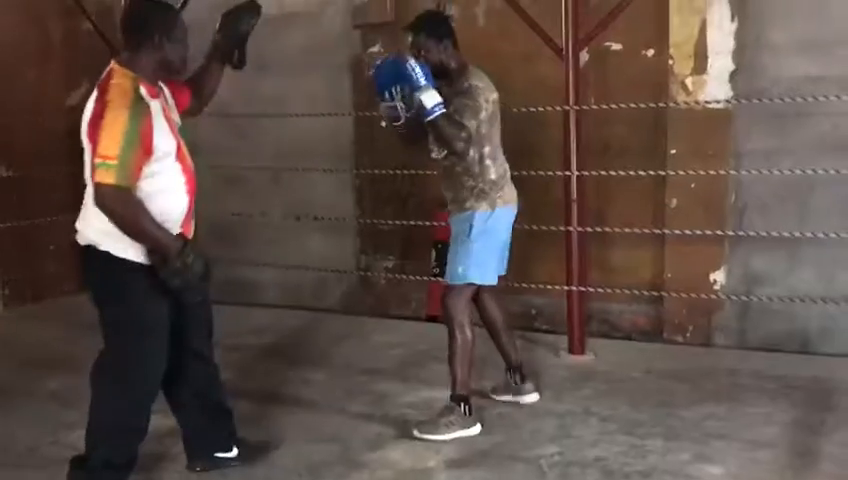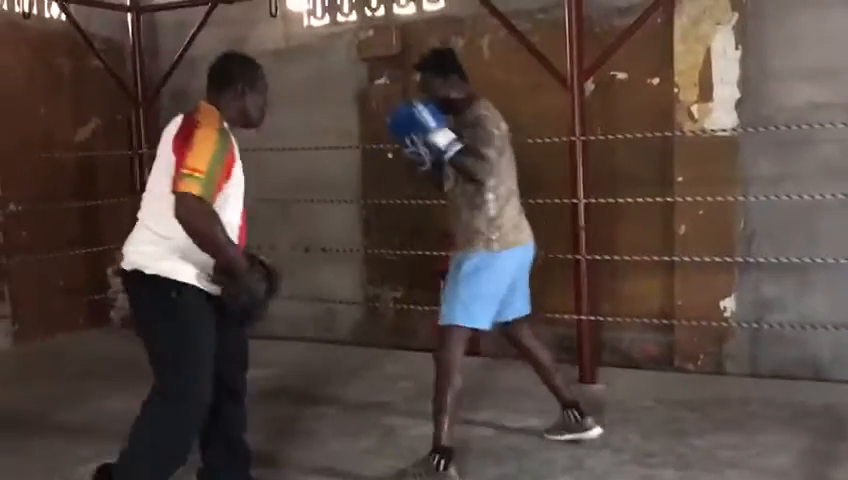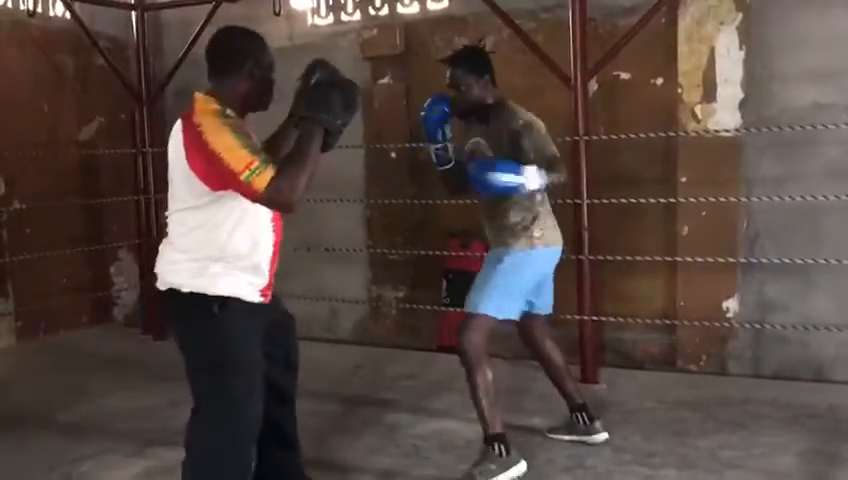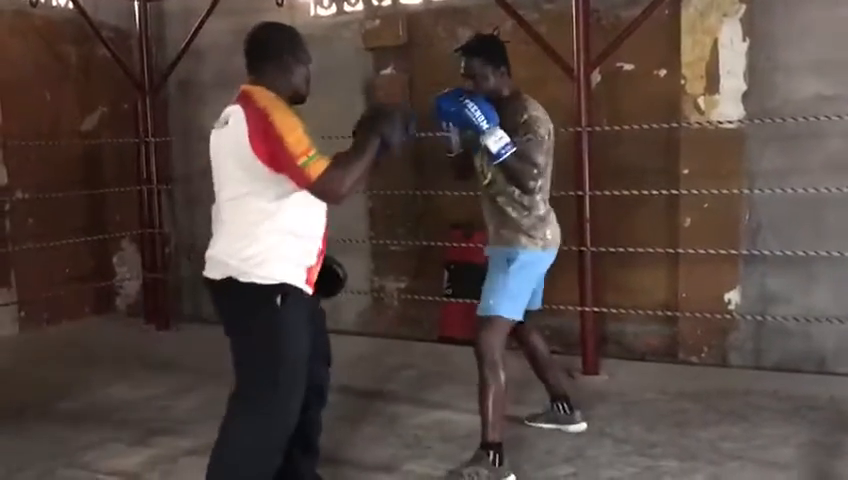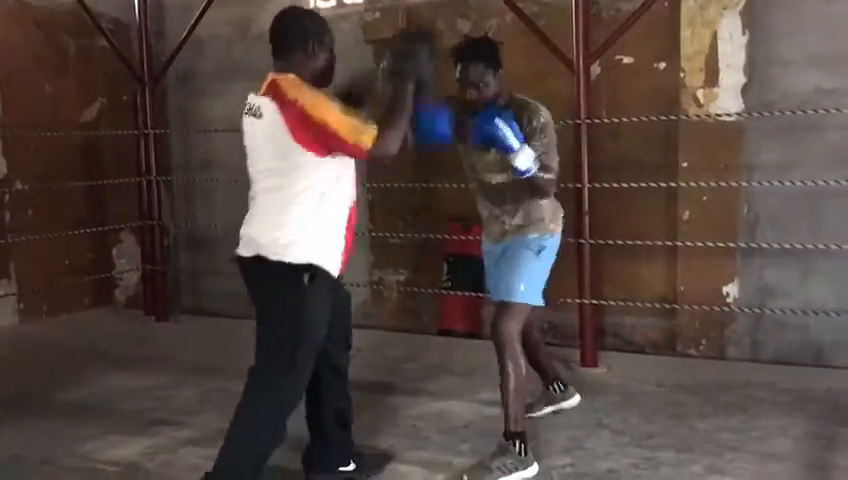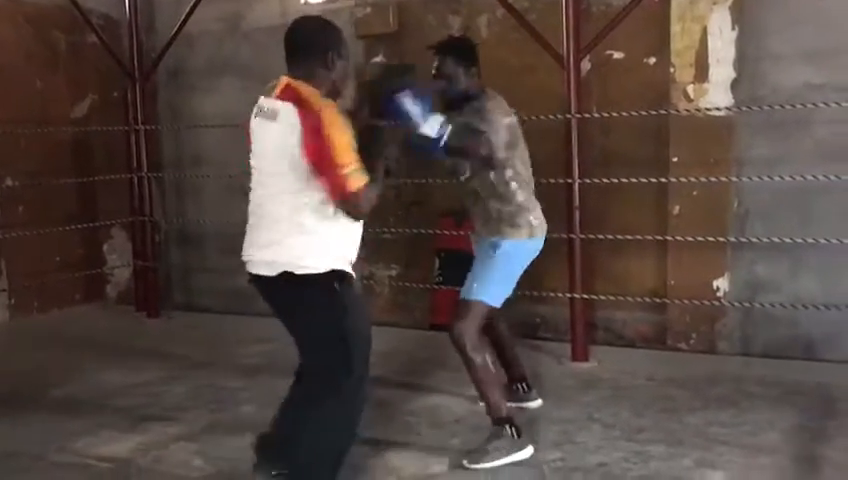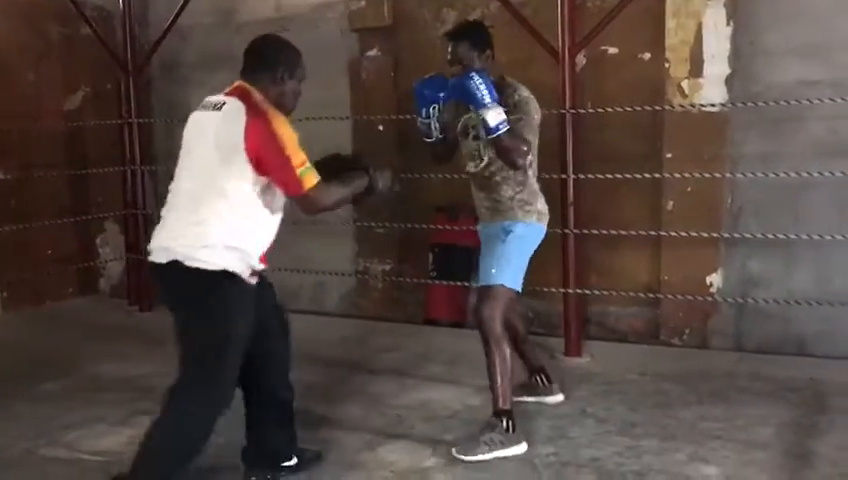
dt=0.7s
person 1, frame 1
left shoulder: (152, 87)
right shoulder: (120, 100)
left elbow: (196, 98)
right elbow: (112, 195)
left wrist: (223, 49)
right wrist: (170, 247)
left hip: (154, 253)
right hip: (125, 258)
left knee: (191, 349)
right knee: (134, 366)
person 1, frame 2
left shoulder: (205, 129)
right shoulder: (207, 130)
right elbow: (191, 209)
left wrist: (233, 263)
right wrist: (238, 265)
left hip: (189, 280)
right hip: (166, 280)
left knee: (224, 379)
right knee: (183, 393)
person 1, frame 3
left shoulder: (224, 122)
right shoulder: (210, 127)
left elbow: (265, 166)
right elbow: (284, 193)
left wrist: (298, 120)
right wrist: (315, 127)
left hip: (243, 289)
right hip: (208, 295)
left knee: (277, 377)
right knee: (230, 411)
person 1, frame 4
left shoulder: (240, 113)
right shoulder: (269, 113)
right elbow: (332, 185)
left wrist: (312, 253)
right wrist: (374, 137)
left hip: (274, 278)
right hip: (260, 283)
left knee: (308, 377)
right knee: (268, 401)
person 1, frame 5
left shoulder: (266, 100)
right shoulder: (303, 104)
right elbow: (386, 144)
right wrist: (405, 84)
left hip: (300, 259)
right hip: (290, 263)
left knee: (329, 358)
right knee: (279, 381)
person 1, frame 6
left shoulder: (268, 108)
right shoulder: (321, 115)
right elbow: (358, 204)
right wrist: (379, 160)
left hip: (268, 262)
right hip: (312, 271)
left knee: (323, 367)
right knee: (341, 381)
person 1, frame 7
left shoulder: (210, 110)
right shoulder: (264, 120)
right elbow: (314, 198)
right wrist: (365, 180)
left hip: (184, 257)
right hip: (209, 266)
left knee: (269, 347)
right knee: (208, 381)
person 2, frame 1
left shoulder: (472, 88)
right shoulder: (445, 86)
left elbow: (458, 143)
right elbow: (423, 135)
left wrist: (425, 94)
right wrist: (396, 103)
left hip: (485, 207)
right hip: (480, 206)
left knee: (455, 302)
right knee: (480, 294)
left ankle: (461, 410)
right ankle: (518, 379)
person 2, frame 2
left shoulder: (478, 118)
right shoulder: (473, 118)
left elbow: (480, 173)
right elbow: (453, 178)
left wrist: (438, 134)
right wrist: (421, 146)
left hip: (488, 249)
right hip: (514, 243)
left knee: (449, 348)
right knee: (518, 331)
right ankle: (576, 414)
person 2, frame 3
left shoulder: (518, 122)
right shoulder: (477, 129)
left elbow: (557, 171)
right elbow: (456, 184)
left wrist: (518, 178)
right wrist: (437, 137)
left hip: (526, 245)
right hip: (533, 245)
left knee: (471, 340)
right knee: (534, 331)
right ankle: (584, 418)
person 2, frame 4
left shoulder: (528, 116)
right shoulder: (495, 114)
left elbow: (530, 180)
right elbow: (463, 172)
left hip: (526, 242)
right hip: (510, 240)
left knee: (488, 341)
right knee: (520, 327)
right ankle: (565, 407)
person 2, frame 5
left shoulder: (532, 115)
right shoulder: (459, 113)
left elbow: (546, 188)
left wrist: (516, 151)
left hip: (534, 233)
right hip: (495, 235)
left knee: (505, 329)
right knee: (519, 322)
right ankle: (558, 388)
person 2, frame 6
left shoulder: (488, 109)
right shoulder: (465, 109)
left elbow: (485, 158)
left wrist: (425, 122)
right wrist: (427, 122)
left hip: (513, 235)
right hip: (497, 233)
left knee: (463, 330)
right knee: (482, 314)
left ankle: (508, 434)
right ankle: (521, 387)
person 2, frame 7
left shoulder: (517, 97)
right shoulder: (461, 100)
left elbow: (519, 158)
right elbow: (441, 154)
left wrist: (489, 109)
right wrist: (429, 112)
left hip: (519, 219)
right hip: (494, 219)
left knee: (487, 314)
right knee: (502, 306)
left ankle: (504, 428)
right ankle: (542, 381)
